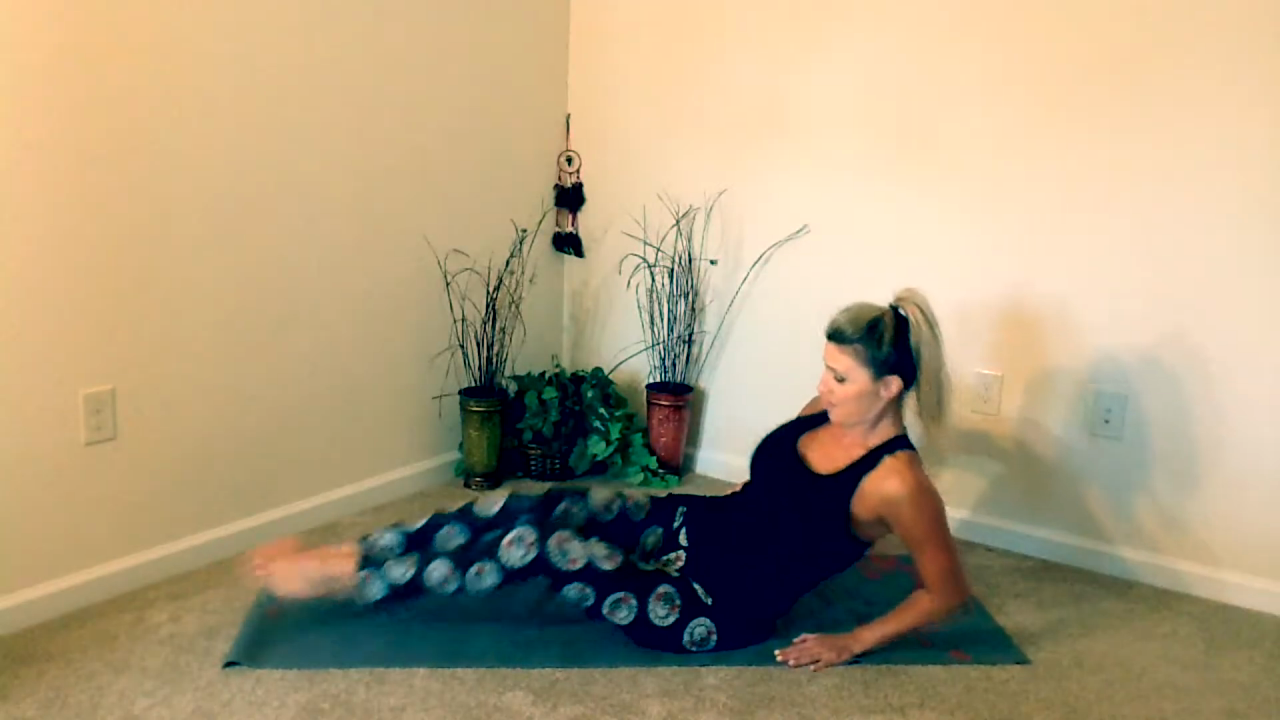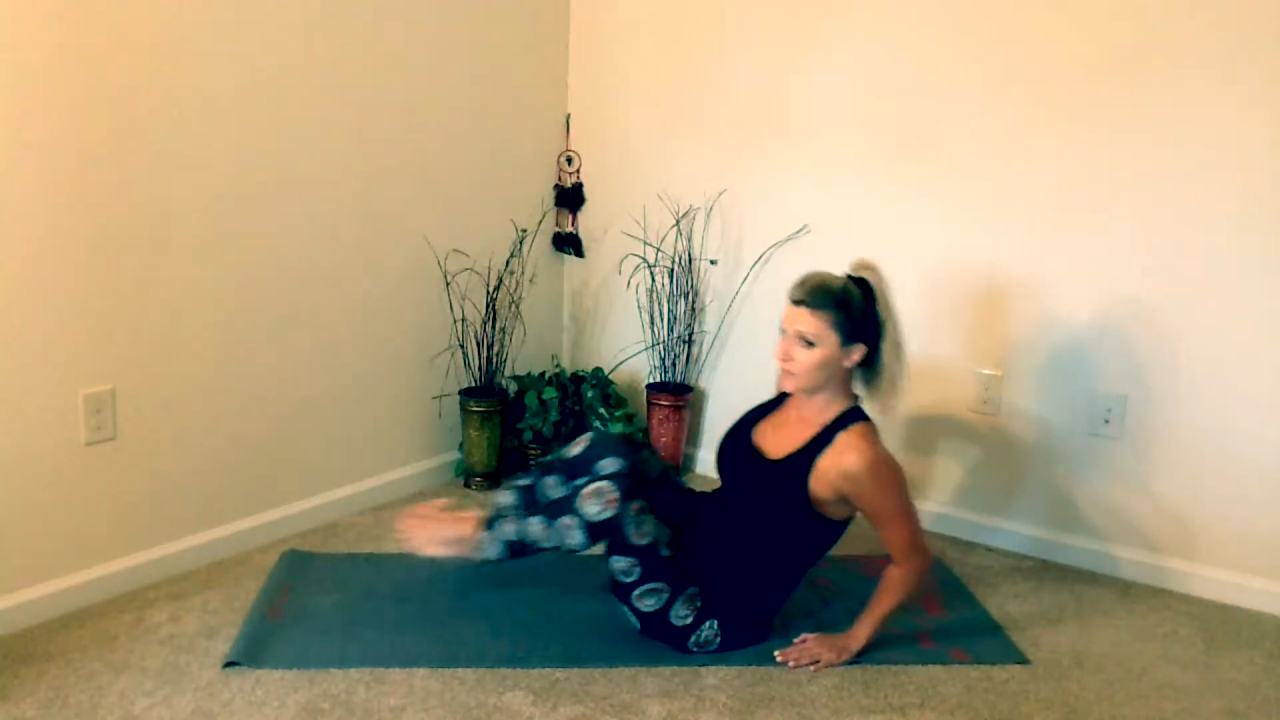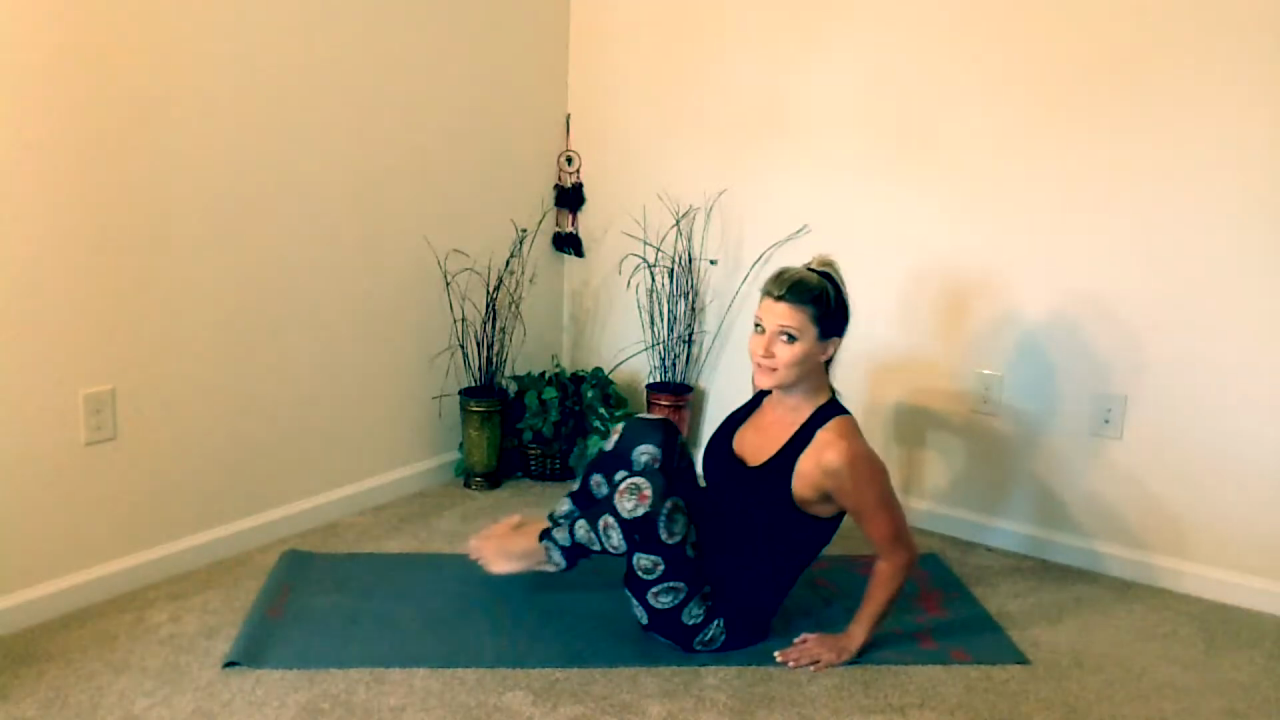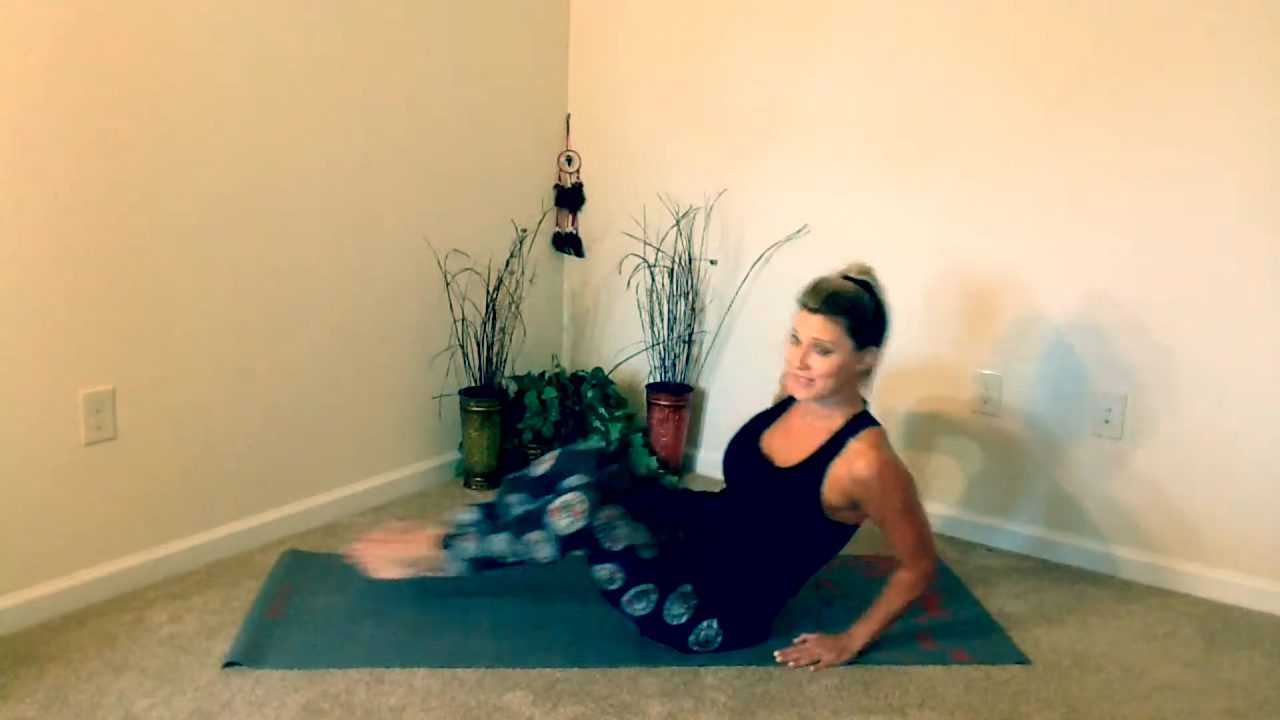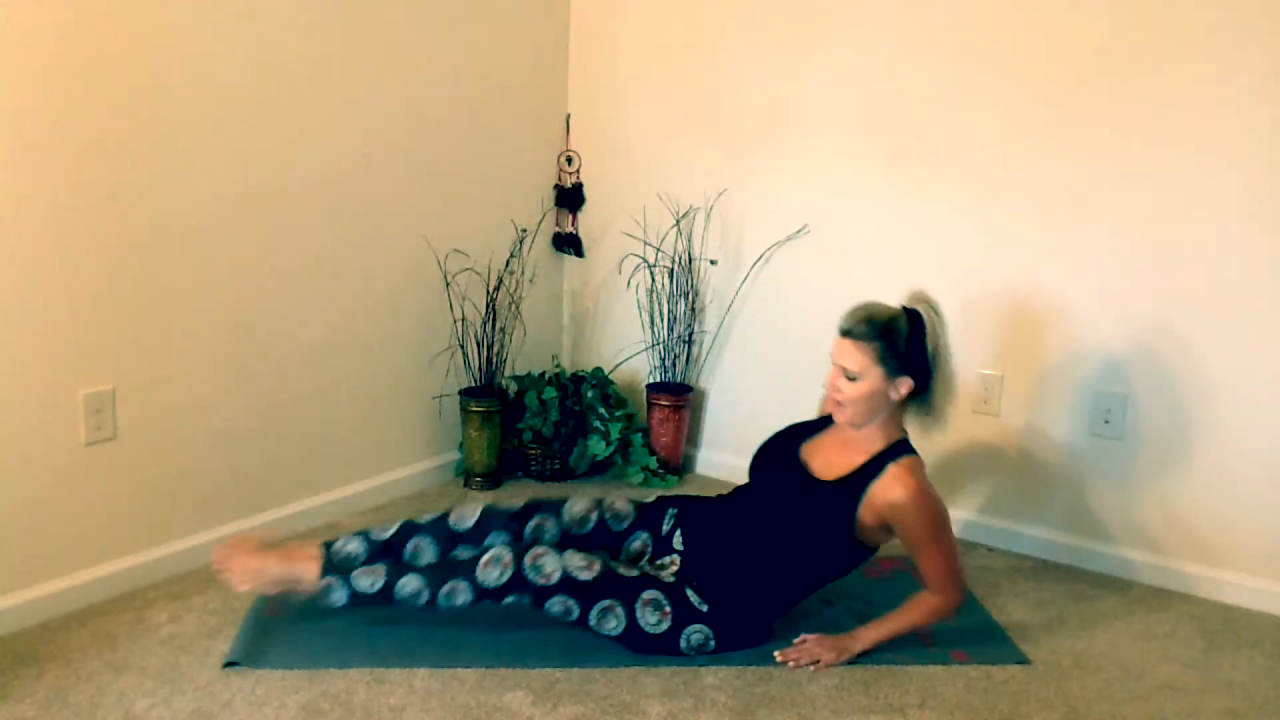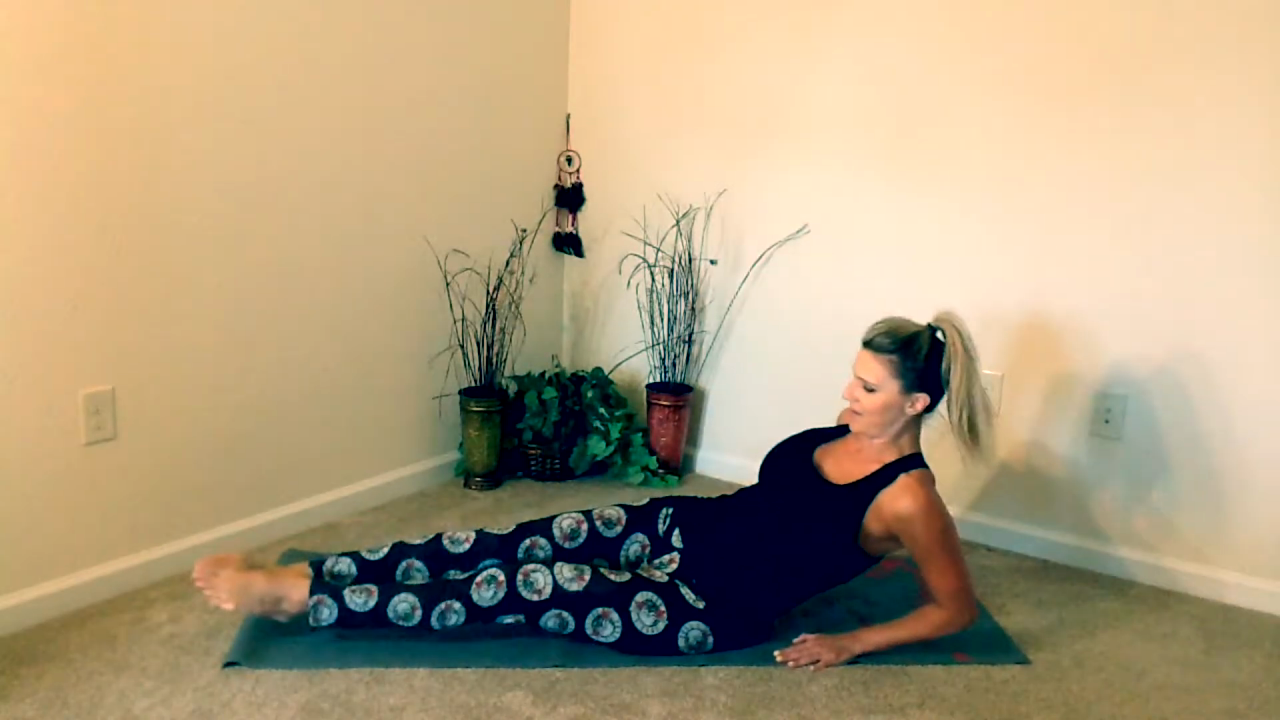
dt=0.2s
person 1, frame 1
left shoulder: (897, 484)
right shoulder: (828, 410)
left elbow: (947, 591)
left wrist: (851, 642)
left hip: (715, 610)
right hip: (692, 529)
left knee: (542, 552)
right knee: (536, 512)
left ankle: (347, 576)
right ankle: (349, 561)
person 1, frame 2
left shoulder: (853, 457)
right shoulder: (800, 390)
left elbow: (909, 560)
left wrist: (850, 641)
left hip: (706, 615)
right hip: (706, 529)
left knee: (608, 489)
right knee: (609, 456)
left ankle: (486, 535)
right ankle: (491, 522)
person 1, frame 3
left shoulder: (836, 452)
right shoulder: (773, 388)
left elbow: (897, 553)
left wrist: (850, 640)
left hip: (709, 615)
left knee: (639, 479)
right knee: (645, 440)
left ankle: (550, 547)
right ankle: (561, 535)
person 1, frame 4
left shoulder: (867, 463)
right shoulder: (802, 392)
left elbow: (916, 566)
left wrist: (850, 642)
left hip: (707, 616)
right hip: (698, 532)
left knee: (581, 502)
right knee: (581, 467)
left ankle: (447, 553)
right ankle: (454, 539)
person 1, frame 5
left shoulder: (899, 489)
right shoulder: (840, 413)
left elbow: (945, 591)
left wrist: (849, 643)
left hip: (708, 615)
right hip: (685, 532)
left knee: (520, 564)
right knee: (515, 523)
left ankle: (318, 577)
right ankle: (321, 561)
person 1, frame 6
left shoulder: (908, 500)
right shoulder: (853, 427)
left elbow: (956, 607)
left wrist: (849, 643)
left hip: (708, 610)
right hip: (682, 529)
left knee: (513, 588)
right knee: (503, 550)
left ankle: (296, 598)
right ankle: (295, 583)
